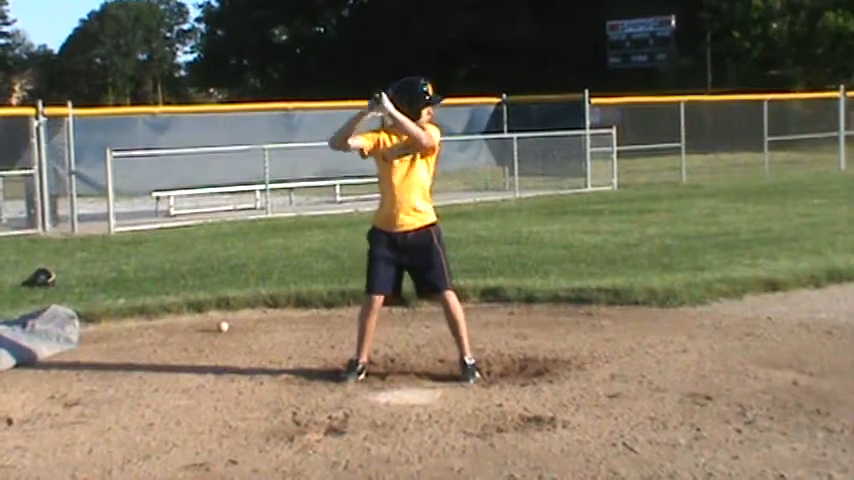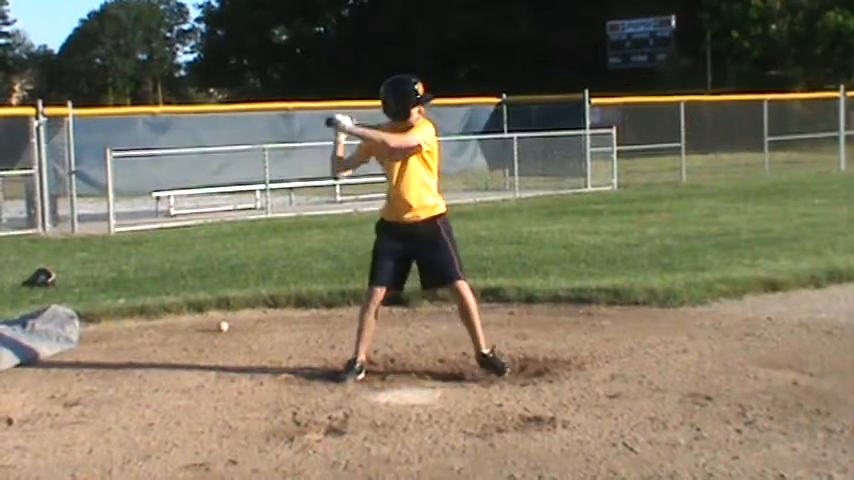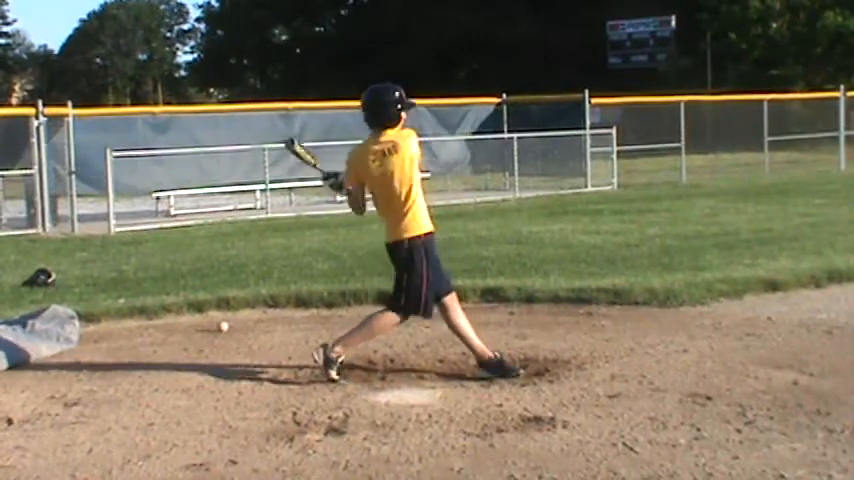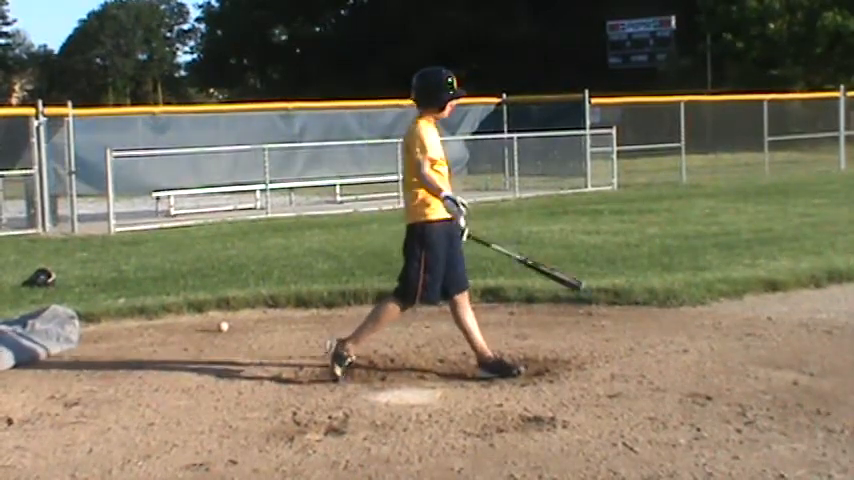
dt=0.7s
person 1, frame 1
left shoulder: (431, 132)
right shoulder: (379, 138)
left elbow: (423, 140)
right elbow: (337, 143)
left wrist: (391, 112)
right wrist: (364, 113)
left hip: (423, 229)
right hip: (386, 231)
left knee: (446, 295)
right knee: (373, 299)
left ankle: (467, 359)
right ankle: (360, 361)
person 1, frame 2
left shoulder: (425, 130)
right shoulder: (375, 139)
left elbow: (394, 142)
right elbow: (339, 169)
left wrist: (352, 129)
right wrist: (341, 134)
left hip: (430, 220)
right hip: (393, 224)
left knee: (458, 285)
right knee: (376, 293)
left ankle: (484, 352)
right ankle: (358, 360)
person 1, frame 3
left shoulder: (357, 156)
right shoulder: (408, 139)
left elbow: (358, 208)
left wrist: (346, 185)
left hip: (398, 237)
right hip: (416, 236)
left knee: (447, 298)
right knee: (401, 310)
left ankle: (486, 357)
right ankle: (334, 351)
person 1, frame 4
left shoulder: (423, 130)
right shoulder: (423, 131)
right elbow: (423, 173)
left wrist: (457, 215)
right wrist: (446, 196)
left hip: (442, 223)
right hip: (428, 224)
left knee: (459, 294)
right knee: (406, 297)
left ankle: (486, 358)
right ankle: (346, 348)
